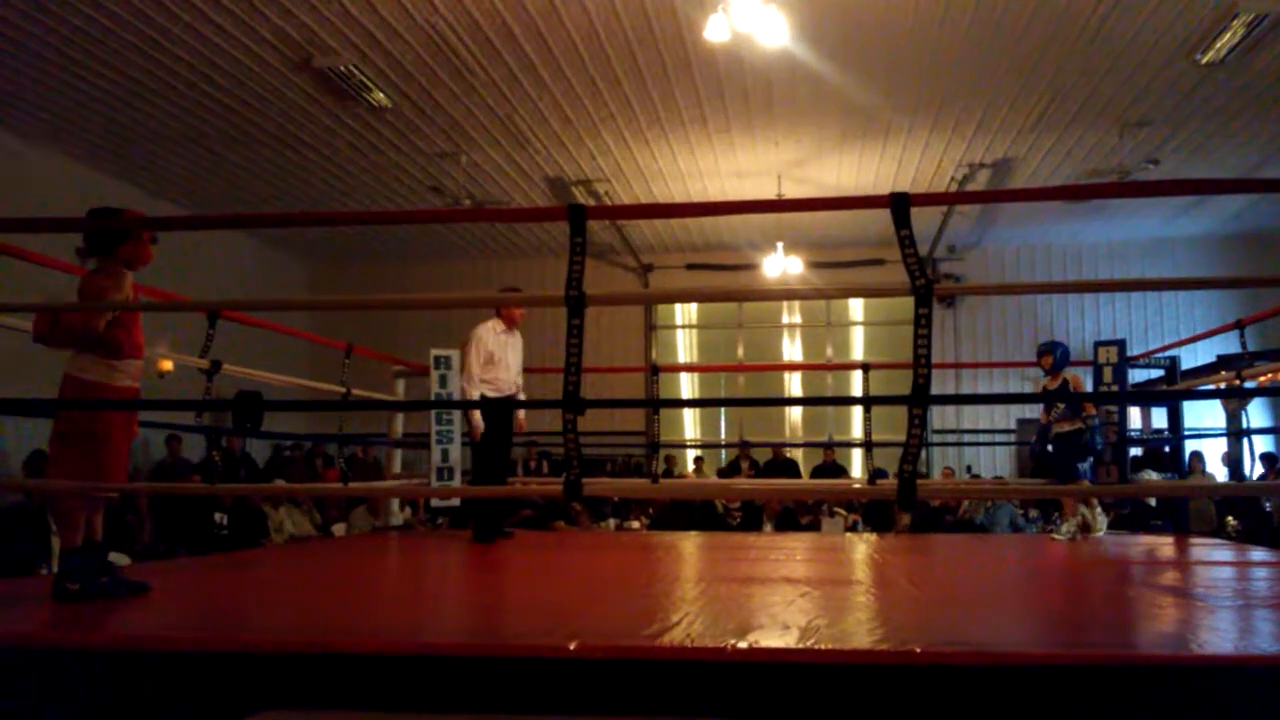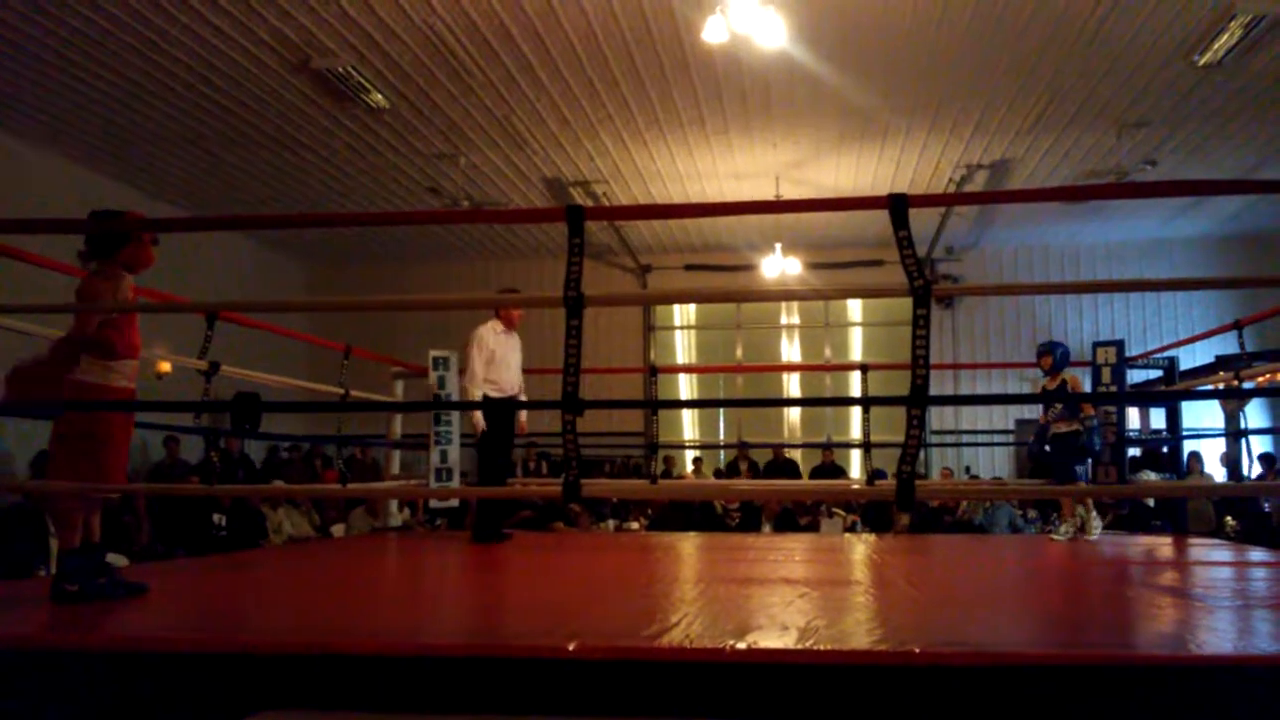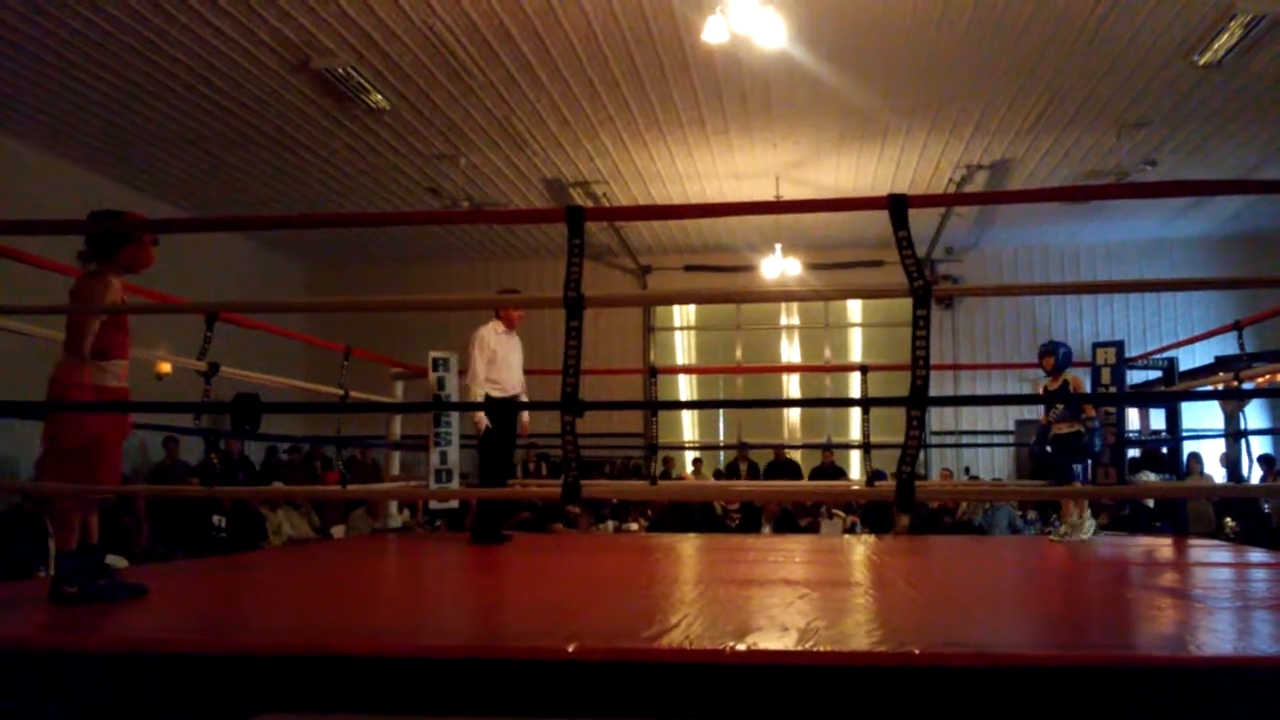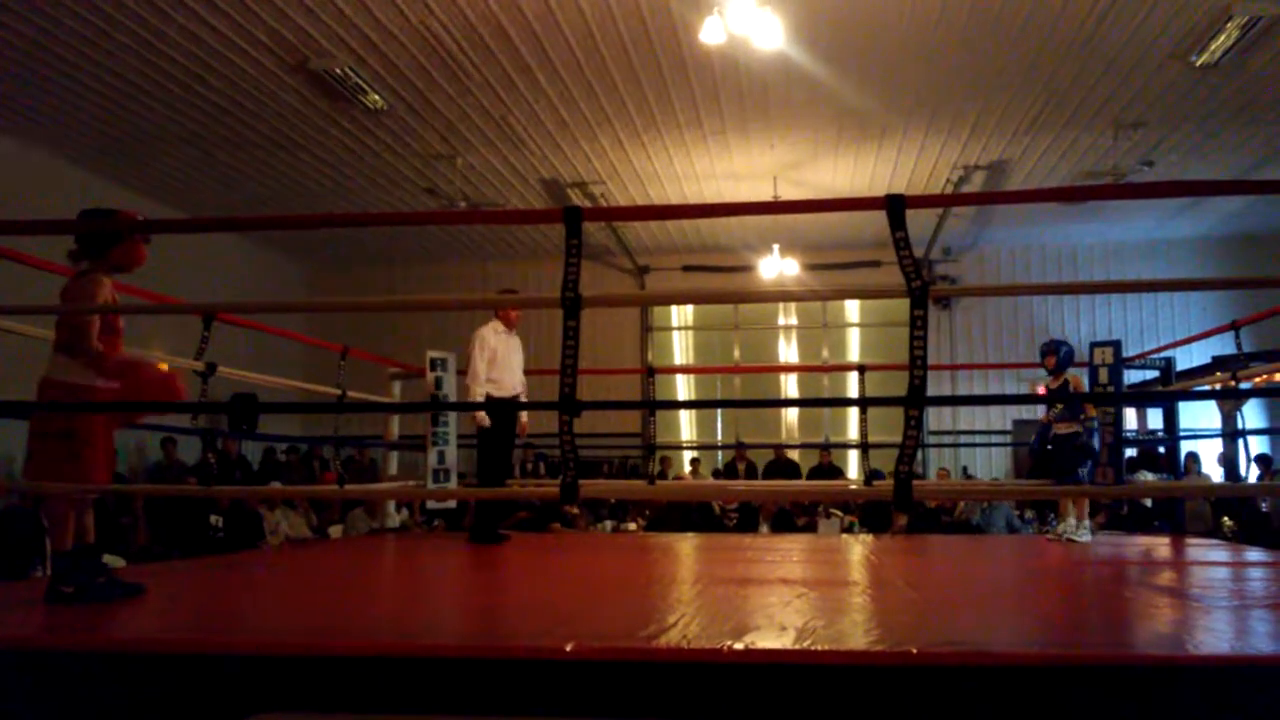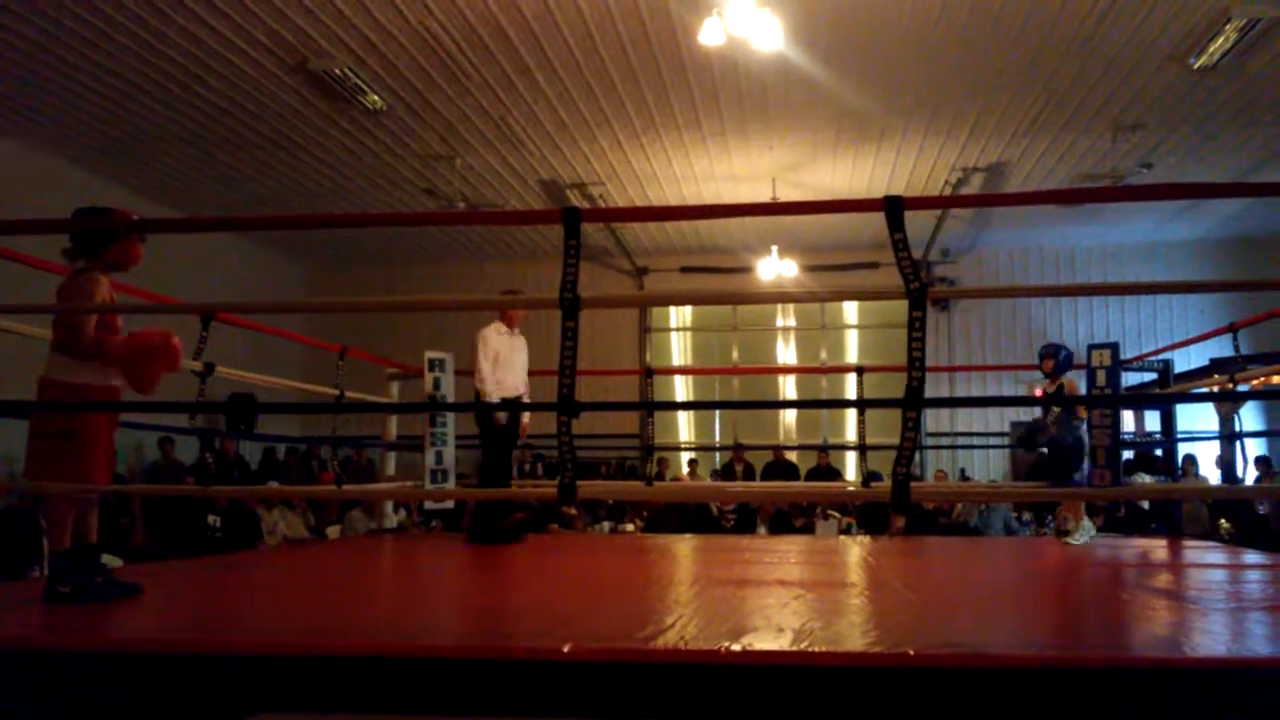
dt=0.2s
person 1, frame 1
left shoulder: (103, 278)
right shoulder: (118, 277)
left elbow: (91, 330)
right elbow: (91, 329)
right wrist: (61, 327)
left hip: (108, 393)
right hip: (97, 392)
left knee: (94, 481)
right knee: (83, 482)
left ankle: (96, 568)
right ankle: (71, 573)
person 1, frame 2
left shoulder: (104, 281)
right shoulder: (117, 281)
left elbow: (87, 334)
right elbow: (83, 333)
right wrist: (51, 369)
left hip: (104, 394)
right hip: (96, 393)
left knee: (90, 483)
right knee: (82, 483)
left ankle: (93, 569)
right ankle: (69, 575)
person 1, frame 3
left shoulder: (102, 283)
right shoulder: (105, 283)
right elbow: (80, 344)
right wrist: (77, 394)
left hip: (98, 395)
right hip: (88, 396)
left knee: (87, 485)
right knee: (77, 485)
left ankle: (92, 571)
right ankle: (67, 577)
person 1, frame 4
left shoulder: (95, 284)
right shoulder: (94, 283)
right elbow: (86, 346)
left wrist: (132, 380)
right wrist: (135, 375)
left hip: (85, 394)
right hip: (75, 393)
left knee: (82, 485)
right knee: (70, 485)
left ankle: (89, 570)
right ankle: (65, 577)
person 1, frame 5
left shoulder: (93, 282)
right shoulder: (92, 282)
left elbow: (91, 341)
right elbow: (81, 343)
left wrist: (132, 357)
right wrist: (132, 351)
left hip: (89, 395)
right hip: (75, 394)
left knee: (85, 484)
right knee: (70, 484)
left ankle: (88, 570)
right ankle: (61, 577)
person 2, frame 1
left shoulder: (516, 337)
right shoulder: (482, 333)
right elbow: (470, 377)
left wrist: (520, 412)
right wrist: (475, 417)
left hip: (506, 405)
right hip: (486, 405)
left knee: (501, 466)
right knee: (485, 467)
left ankle: (495, 523)
right ankle: (483, 527)
person 2, frame 2
left shoulder: (514, 338)
right shoulder: (483, 334)
right elbow: (473, 377)
left wrist: (522, 413)
right wrist: (476, 415)
left hip: (508, 406)
right hip: (489, 406)
left knee: (502, 466)
right knee: (490, 467)
left ankle: (494, 525)
right ankle: (484, 528)
person 2, frame 3
left shoulder: (515, 339)
right shoulder: (484, 335)
right elbow: (475, 377)
left wrist: (524, 414)
right wrist: (479, 414)
left hip: (510, 406)
right hip: (492, 405)
left knee: (503, 467)
right knee: (492, 468)
left ankle: (493, 526)
right ankle: (485, 529)
person 2, frame 4
left shoulder: (515, 339)
right shoulder: (484, 335)
right elbow: (476, 376)
left wrist: (523, 414)
right wrist: (480, 413)
left hip: (510, 406)
right hip: (492, 405)
left knee: (501, 467)
right knee: (491, 467)
left ankle: (489, 526)
right ankle: (483, 528)
person 2, frame 5
left shoulder: (521, 340)
right shoulder: (488, 335)
right elbow: (483, 375)
left wrist: (524, 415)
right wrist: (496, 408)
left hip: (512, 406)
right hip: (493, 407)
left knee: (499, 465)
right knee: (497, 465)
left ankle: (483, 526)
right ankle: (503, 523)
person 3, frame 1
left shoulder: (1072, 380)
right shoulder: (1045, 387)
left elbow: (1088, 407)
right elbow: (1045, 416)
left wrist: (1092, 433)
right wrist: (1039, 440)
left hip: (1076, 433)
right hip: (1058, 437)
left knee: (1079, 476)
right knee: (1064, 480)
right ankle: (1071, 523)
person 3, frame 2
left shoulder: (1071, 380)
right shoulder: (1044, 387)
left elbow: (1087, 408)
left wrist: (1091, 434)
right wrist: (1038, 440)
left hip: (1074, 434)
right hip: (1055, 437)
left knee: (1077, 478)
right knee: (1062, 481)
left ankle: (1091, 516)
right ankle: (1069, 524)
person 3, frame 3
left shoulder: (1073, 381)
right shoulder: (1046, 387)
left elbow: (1089, 409)
left wrist: (1091, 435)
right wrist: (1039, 441)
left hip: (1075, 435)
right hip: (1056, 438)
left knee: (1074, 479)
right knee: (1062, 482)
left ankle: (1085, 518)
right ankle: (1068, 525)
person 3, frame 4
left shoulder: (1074, 381)
right shoulder: (1048, 386)
left elbow: (1089, 410)
left wrist: (1089, 435)
right wrist: (1040, 439)
left hip: (1075, 435)
right hip: (1057, 437)
left knee: (1079, 481)
right knee: (1061, 481)
left ankle: (1083, 526)
right ankle: (1067, 524)
person 3, frame 5
left shoulder: (1069, 385)
right shoulder: (1046, 389)
left elbow: (1081, 413)
right elbow: (1044, 417)
left wrist: (1070, 433)
right wrist: (1034, 433)
left hip: (1071, 439)
right hip: (1055, 440)
left knee: (1074, 483)
right knee: (1059, 484)
left ankle: (1081, 528)
right ankle: (1082, 522)
